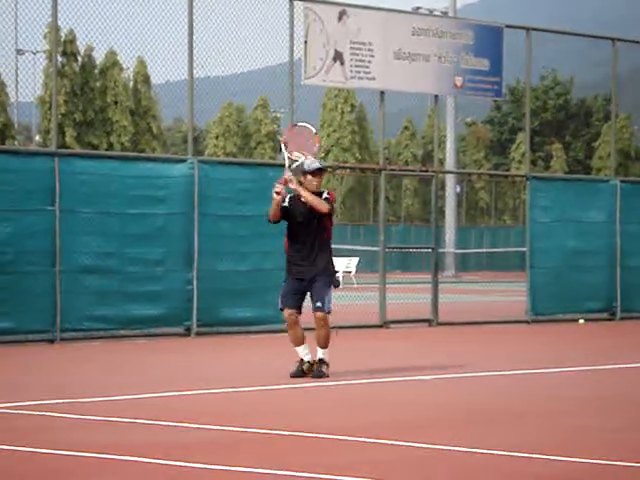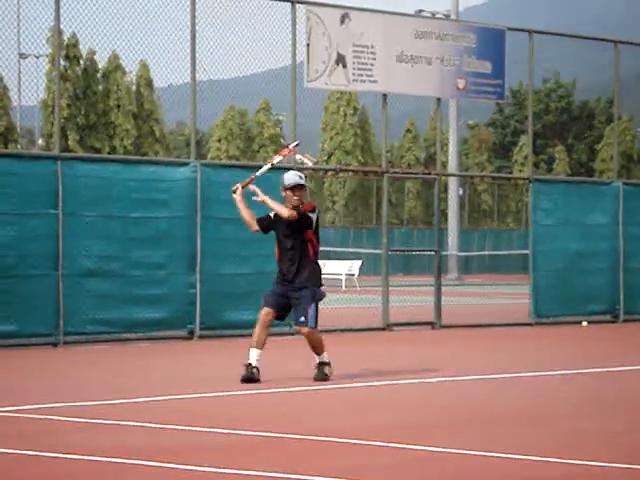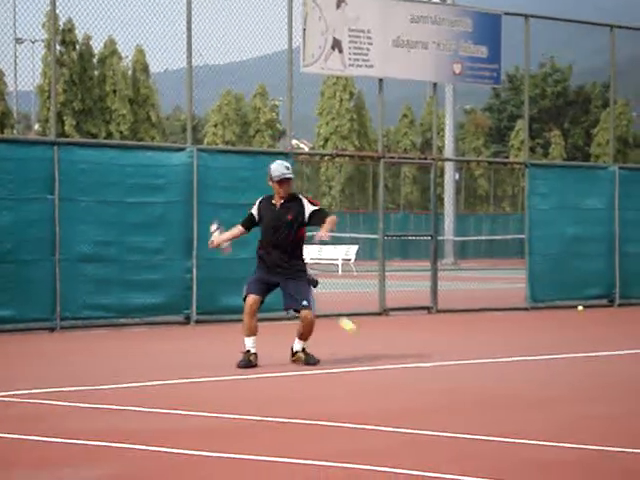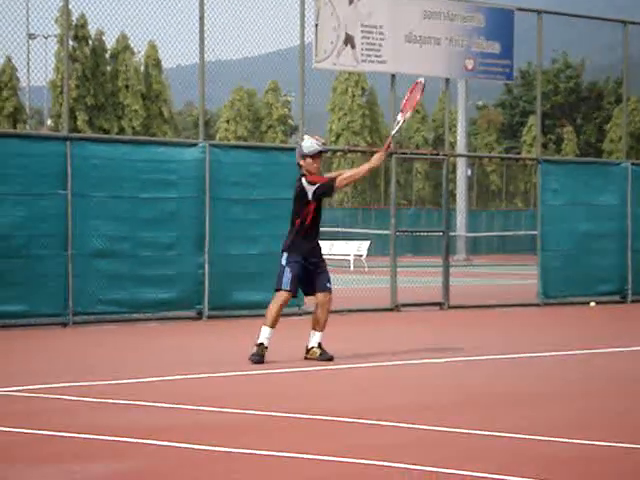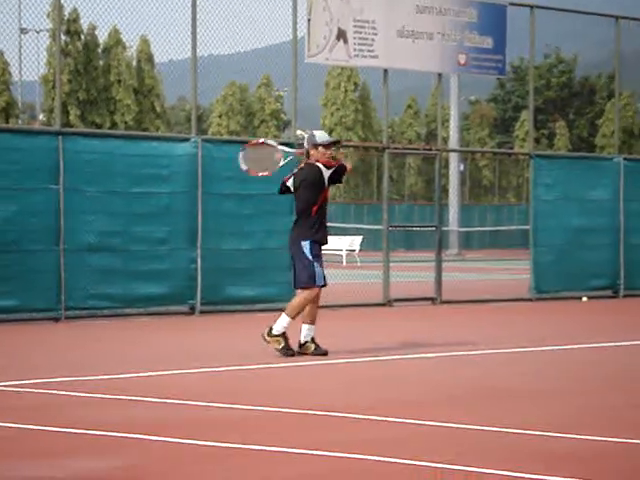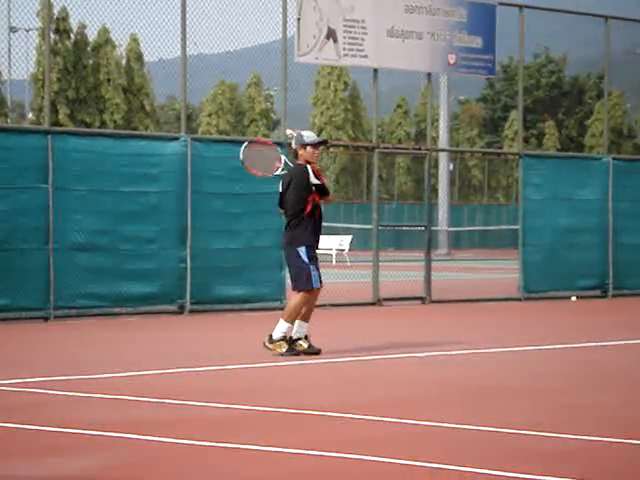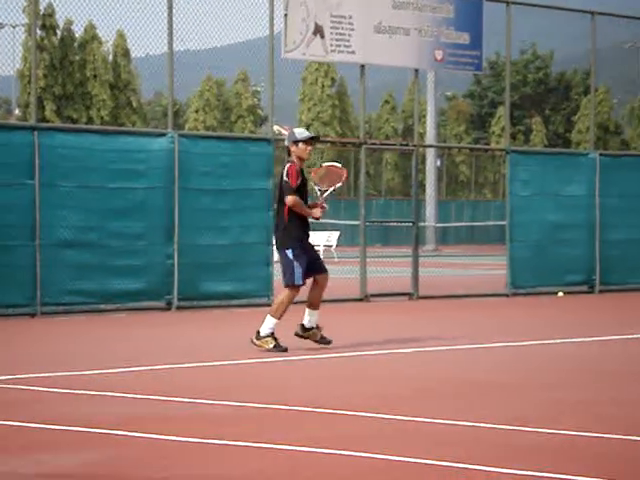
dt=0.3s
person 1, frame 1
left shoulder: (327, 197)
right shoulder: (290, 202)
left elbow: (324, 208)
right elbow: (274, 217)
left wrist: (297, 188)
right wrist: (276, 198)
left hip: (321, 270)
right hip: (295, 270)
left knee: (321, 315)
right knee: (291, 317)
left ankle: (322, 360)
right ankle: (307, 361)
person 1, frame 2
left shoulder: (310, 210)
right shoulder: (277, 214)
left elbow: (289, 213)
right elbow: (255, 225)
left wrist: (264, 198)
right wrist: (239, 200)
left hip: (306, 282)
right hip: (283, 280)
left knee: (307, 329)
right knee: (265, 316)
left ankle: (323, 362)
right ankle: (252, 366)
person 1, frame 3
left shoulder: (302, 203)
right shoulder: (262, 204)
left elbow: (329, 217)
right elbow: (244, 226)
left wrist: (325, 229)
right wrist: (221, 237)
left hip: (293, 270)
right hip: (266, 267)
left knee: (308, 316)
right knee: (251, 303)
left ankle: (299, 349)
right ankle: (250, 352)
person 1, frame 4
left shoulder: (317, 180)
right shoulder: (305, 182)
left elbow: (339, 177)
right elbow: (340, 182)
left wrist: (339, 173)
right wrist: (371, 164)
left hip: (313, 252)
right hip: (295, 251)
left knee: (324, 298)
right knee: (283, 296)
left ankle: (314, 346)
right ankle: (261, 344)
person 1, frame 5
left shoulder: (297, 174)
right shoulder: (320, 169)
left elbow: (283, 189)
right elbow: (346, 168)
right wrist: (331, 160)
left hip: (301, 239)
right hip: (306, 240)
left knee: (310, 290)
right knee: (313, 289)
left ankle: (306, 340)
right ankle: (276, 331)
person 1, frame 6
left shoulder: (287, 176)
right shoulder: (309, 171)
left elbow: (283, 209)
right elbow: (327, 197)
right wrist: (318, 190)
left hip: (293, 240)
right hip: (301, 242)
left knee: (312, 290)
right knee: (307, 290)
left ankle: (298, 338)
right ankle: (276, 337)
person 1, frame 7
left shoulder: (296, 171)
right shoulder: (292, 168)
right elbow: (290, 199)
left wrist: (312, 208)
right wrist: (311, 212)
left hip: (301, 237)
right hip: (290, 239)
left knee: (321, 277)
right knee: (293, 287)
left ankle: (309, 326)
right ankle: (263, 334)
